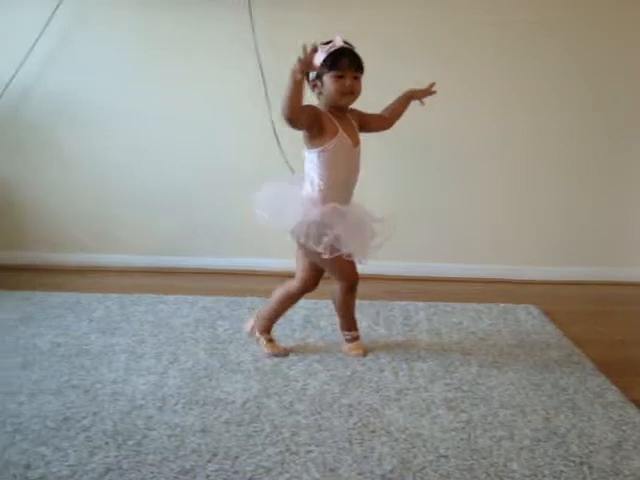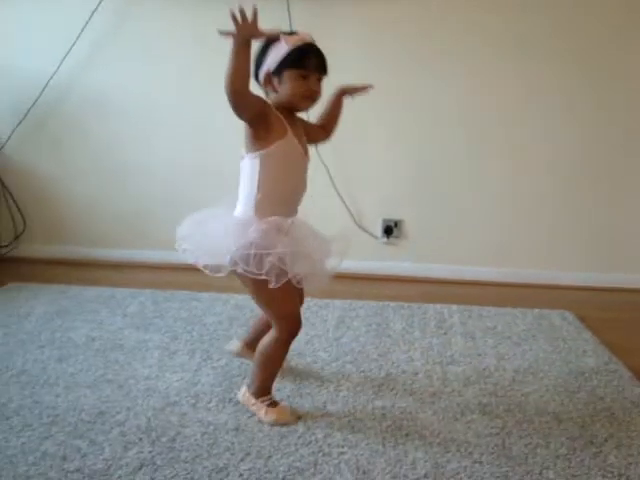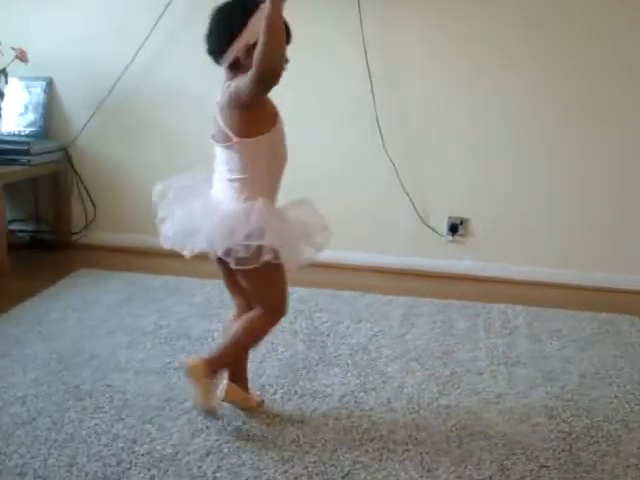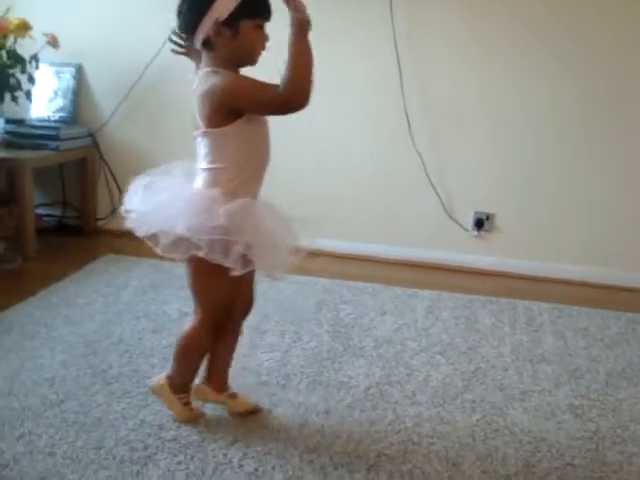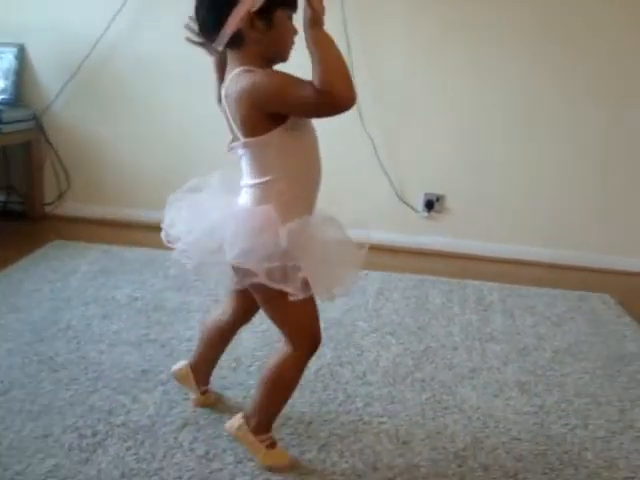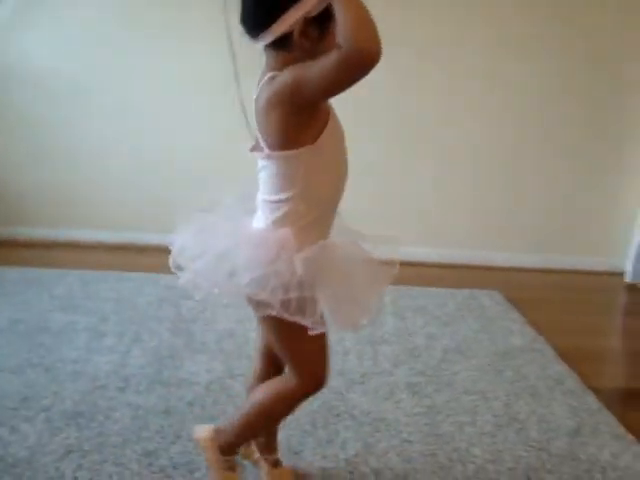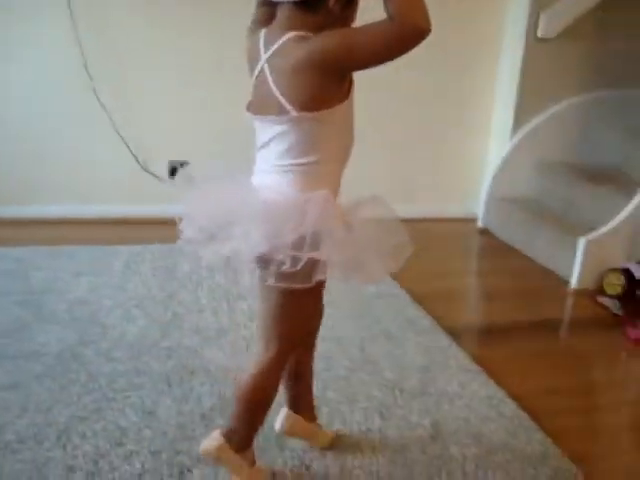
dt=0.7s
person 1, frame 1
left shoulder: (352, 118)
right shoulder: (316, 118)
left elbow: (383, 120)
right elbow: (291, 116)
left wrist: (410, 95)
right wrist: (299, 76)
left hip: (326, 216)
right hip: (314, 217)
left knee: (306, 279)
right knee: (348, 278)
left ankle: (259, 324)
right ankle: (349, 334)
person 1, frame 2
left shoulder: (295, 126)
right shoulder: (261, 117)
left elbow: (322, 131)
right elbow: (235, 92)
left wrist: (339, 95)
right wrist: (242, 45)
left hip: (275, 237)
right hip: (253, 240)
left knee: (290, 302)
right knee: (289, 321)
left ankle: (250, 345)
right ankle: (257, 393)
person 1, frame 3
left shoulder: (233, 90)
right shoulder: (244, 94)
left elbow: (262, 64)
right elbow: (268, 68)
left hip: (226, 216)
right hip: (245, 222)
left knee: (249, 305)
right knee: (271, 307)
left ankle: (234, 383)
right ankle: (208, 368)
person 1, frame 4
left shoulder: (218, 78)
right shoulder: (223, 86)
right elbow: (294, 97)
left wrist: (201, 57)
left hip: (229, 215)
right hip: (211, 219)
left knee: (239, 307)
right knee: (211, 315)
left ankle: (216, 385)
right ankle: (176, 385)
person 1, frame 5
left shoulder: (240, 80)
right shoulder: (257, 86)
right elbow: (339, 96)
left wrist: (220, 56)
left hip: (264, 229)
right hip: (268, 236)
left knee: (237, 312)
right knee: (305, 341)
left ankle: (194, 375)
right ankle: (254, 428)
person 1, frame 6
left shoulder: (284, 81)
right shoulder: (290, 89)
right elbow: (363, 52)
left hip: (289, 254)
right hip: (282, 261)
left knee: (275, 364)
right knee: (308, 377)
person 1, frame 7
right shoulder: (321, 52)
left hip: (269, 207)
right hip: (295, 220)
left knee: (299, 329)
right knee: (281, 346)
left ankle: (301, 414)
